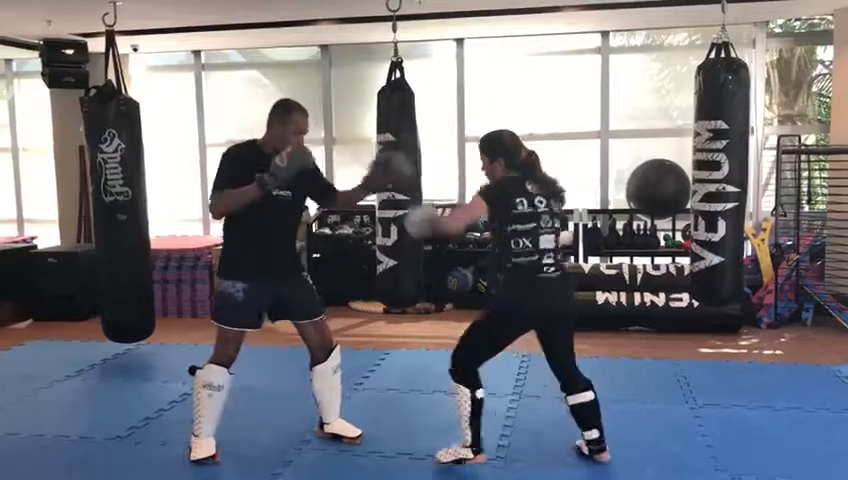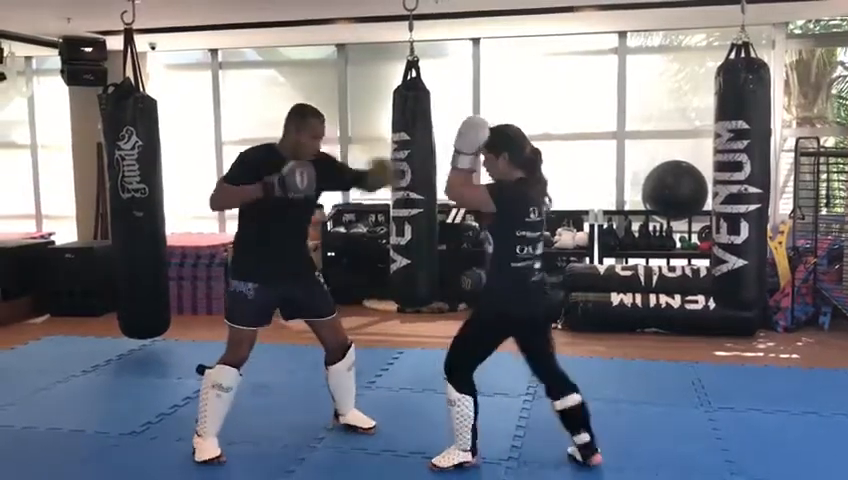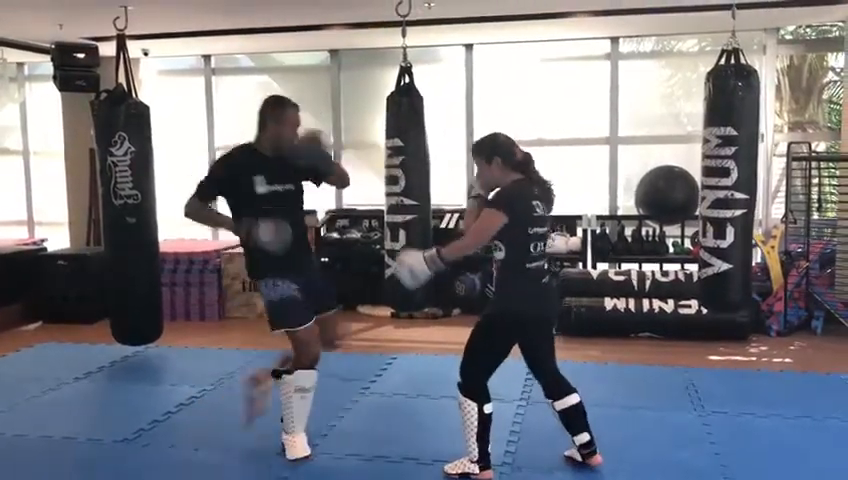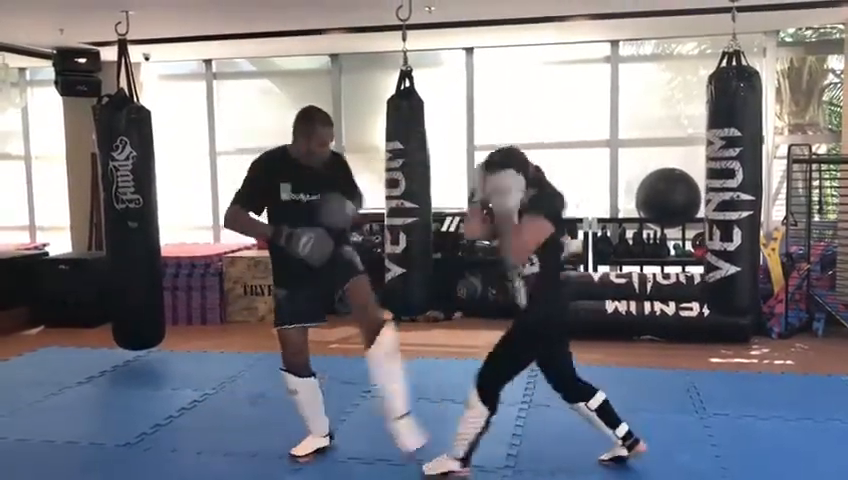
dt=1s
person 1, frame 1
left shoulder: (300, 165)
right shoulder: (239, 157)
left elbow: (336, 201)
right elbow: (218, 208)
left wrist: (372, 184)
right wrist: (265, 182)
left hip: (288, 270)
right hip: (242, 274)
left knee: (322, 343)
right knee: (225, 353)
left ankle: (331, 421)
right ankle: (202, 438)
person 1, frame 2
left shoulder: (320, 164)
right shoulder: (256, 159)
left elbow: (367, 182)
right elbow: (218, 201)
left wrist: (380, 172)
right wrist: (269, 187)
left hip: (298, 269)
right hip: (253, 274)
left knee: (337, 342)
right knee: (236, 355)
left ankle: (346, 411)
right ankle: (205, 436)
person 1, frame 3
left shoulder: (296, 158)
right shoulder: (235, 163)
left elbow: (341, 181)
right elbow: (194, 208)
left wrist: (321, 156)
right wrist: (241, 227)
left hip: (302, 262)
right hip: (276, 273)
right knee: (308, 350)
left ankle: (265, 381)
right ankle: (293, 433)
person 1, frame 4
left shoulder: (335, 163)
right shoulder: (267, 166)
left elbow: (354, 199)
right elbow: (233, 218)
left wrist: (349, 210)
right wrist: (281, 235)
left hip: (333, 255)
right hip: (291, 271)
left knee: (370, 318)
right knee: (294, 358)
left ankle: (400, 417)
right ankle: (318, 433)
person 2, frame 1
left shoulder: (500, 190)
right shoulder: (547, 188)
left elbow: (453, 225)
left wrist: (427, 221)
left hip: (518, 300)
right hip: (557, 297)
left knee: (463, 363)
right knee: (567, 369)
left ankle: (470, 447)
right ankle: (596, 444)
person 2, frame 2
left shoulder: (510, 193)
right shoulder: (531, 189)
left elbow: (454, 192)
left wrist: (464, 152)
left hip: (503, 301)
right hip: (531, 299)
left knee: (457, 368)
right knee: (548, 369)
left ankle: (463, 450)
right ankle: (587, 448)
person 2, frame 3
left shoulder: (508, 197)
right shoulder: (534, 191)
left elbow: (470, 241)
right elbow: (486, 229)
left wrist: (428, 260)
right wrist: (481, 195)
left hip: (513, 305)
right hip: (541, 300)
left knee: (472, 377)
right knee: (549, 373)
right ankle: (588, 449)
person 2, frame 4
left shoulder: (543, 209)
right shoulder: (513, 207)
left elbow: (517, 248)
right elbow: (473, 231)
left wrist: (506, 213)
right wrist: (479, 195)
left hip: (543, 314)
right hip: (541, 312)
left knee: (488, 381)
right knee: (568, 382)
right ankle: (627, 440)
